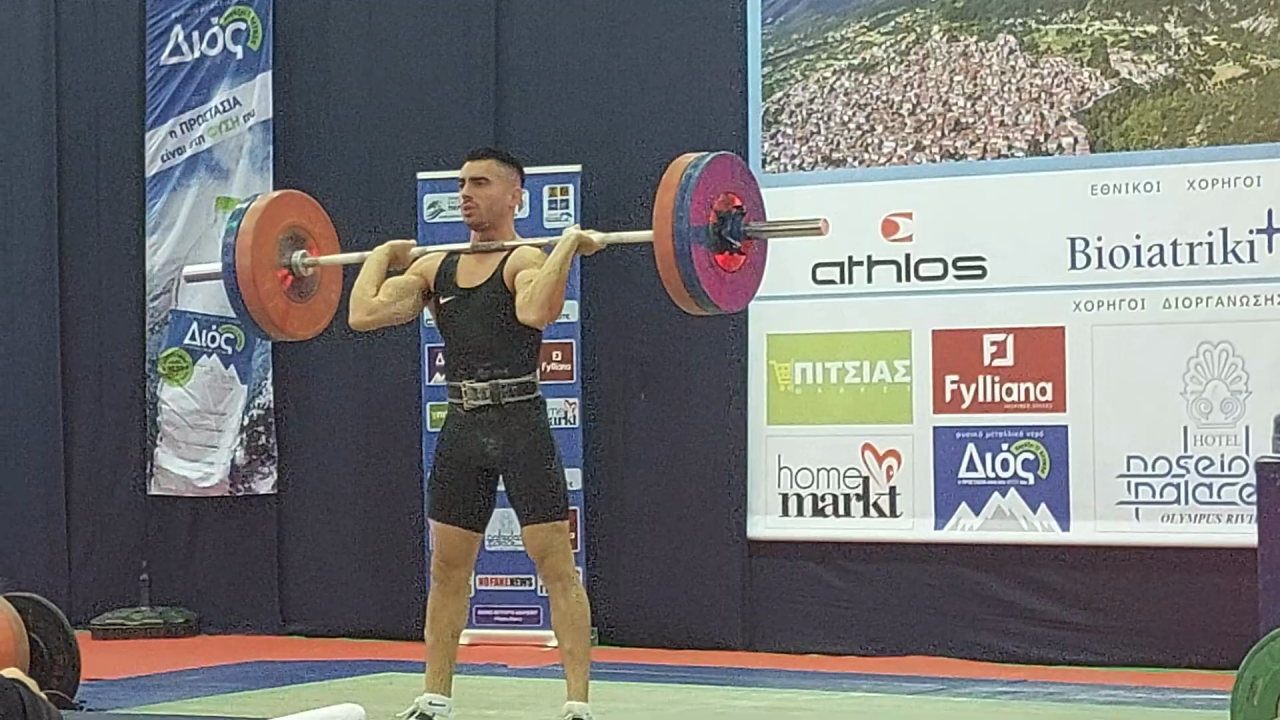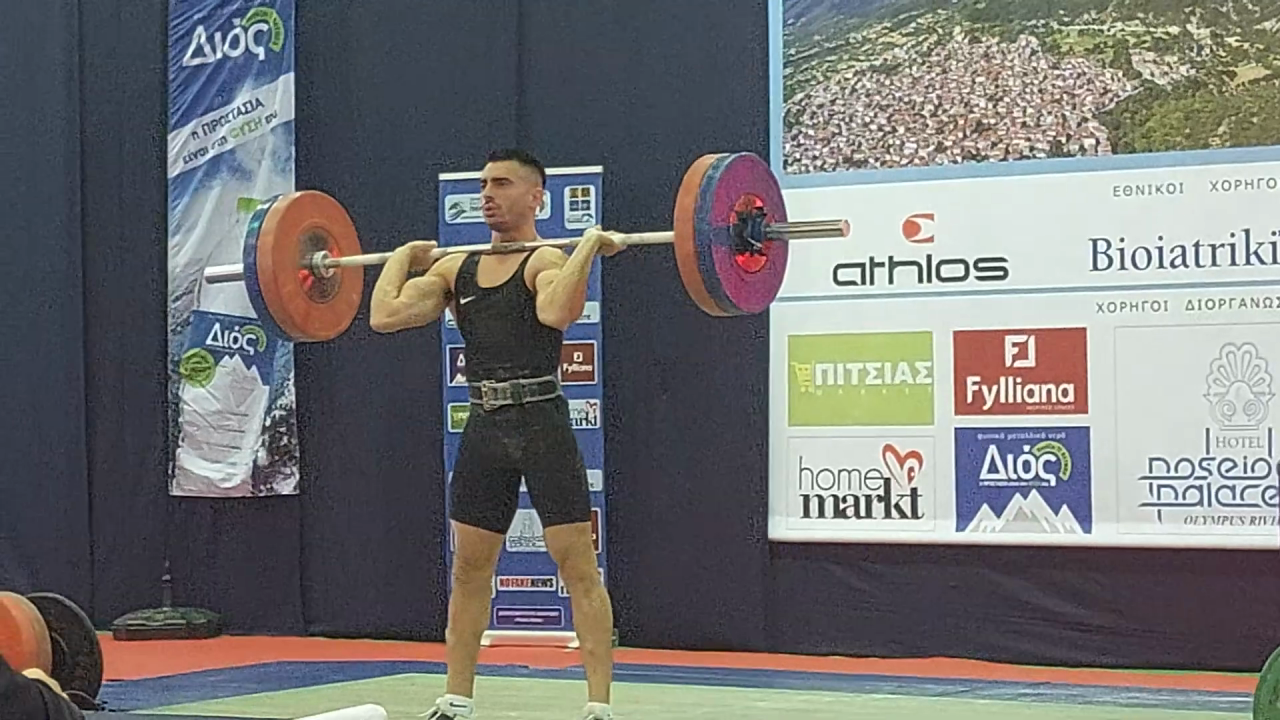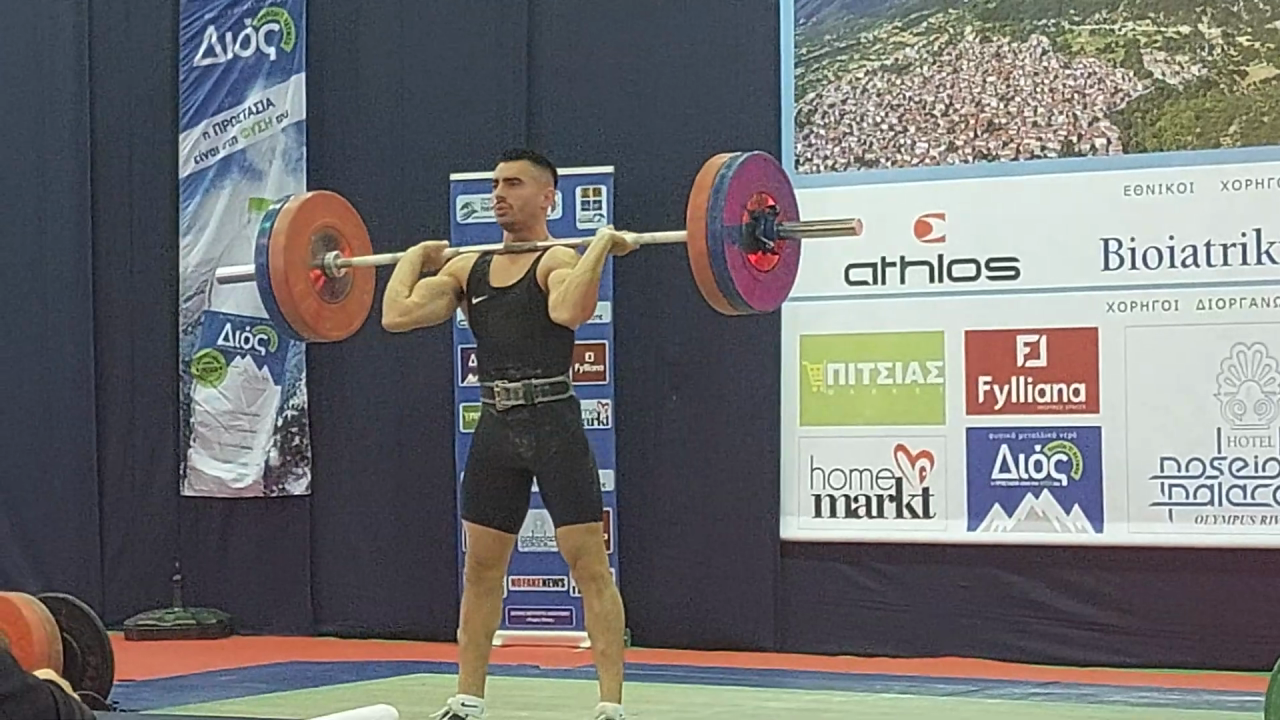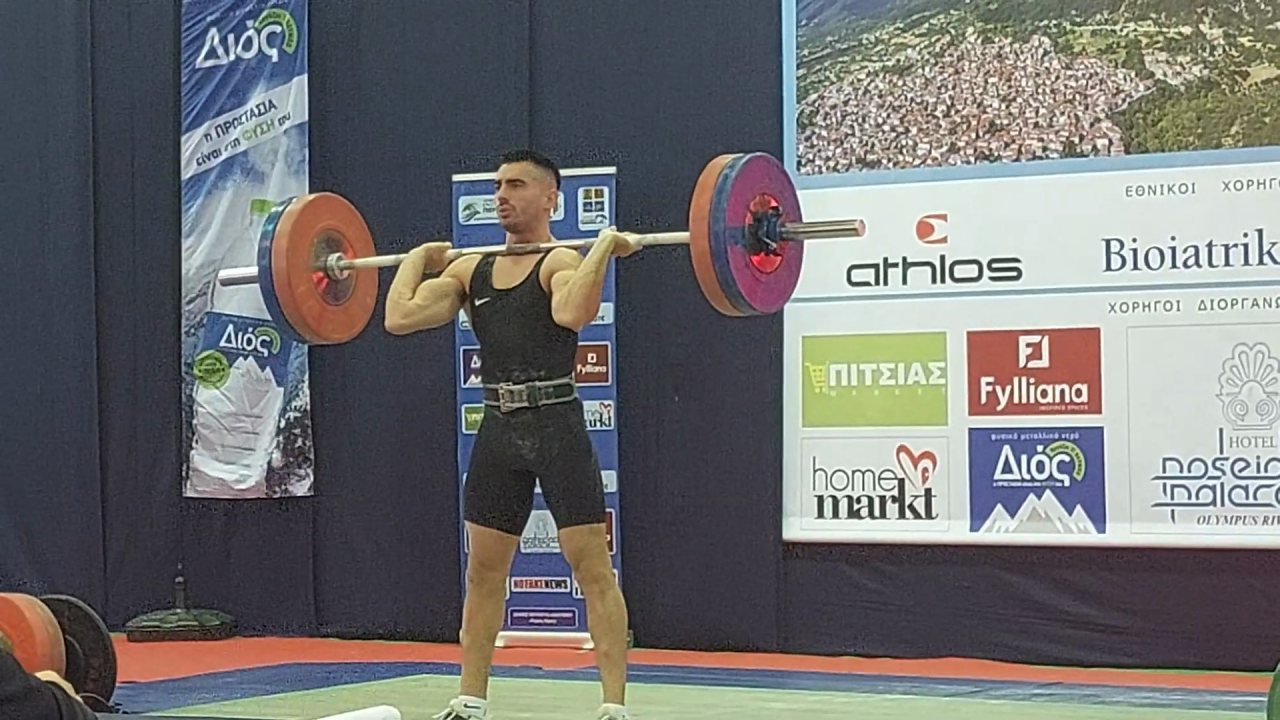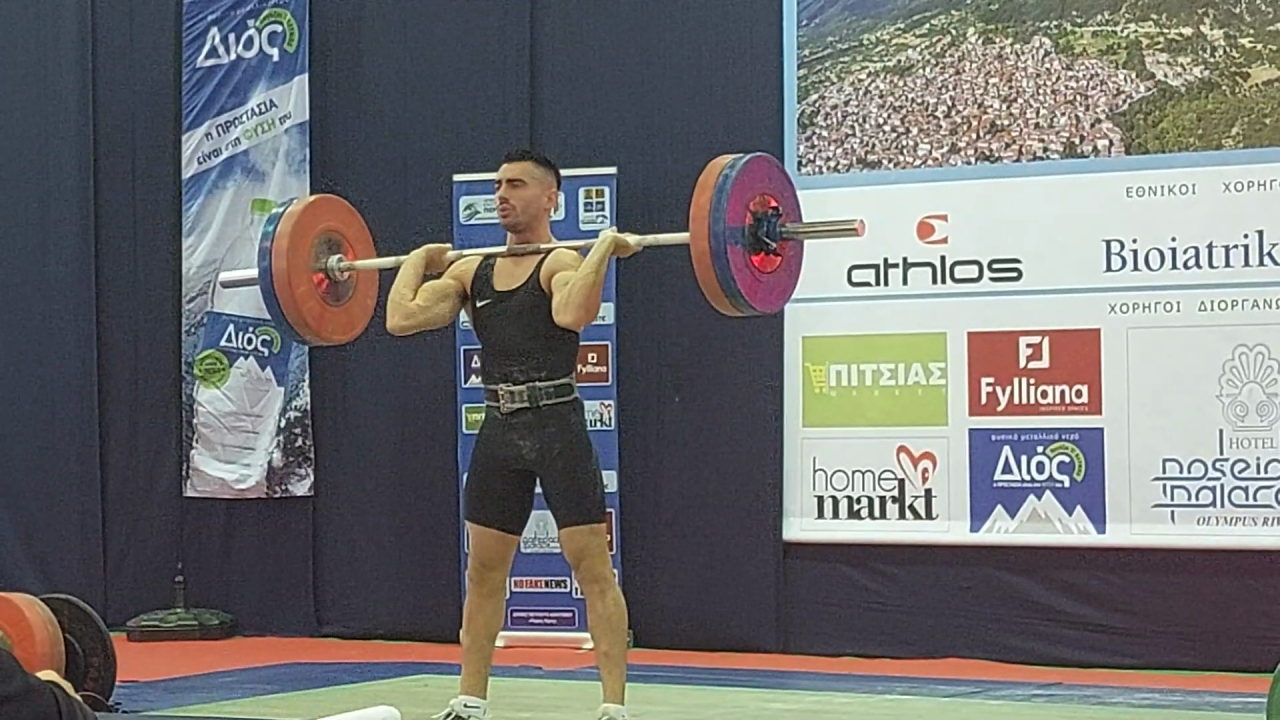
dt=0.3s
person 1, frame 1
left shoulder: (527, 260)
right shoulder: (433, 266)
left elbow: (534, 312)
right elbow: (363, 314)
left wrist: (568, 243)
right wrist: (380, 256)
left hip: (519, 422)
right hip: (461, 427)
left knee: (555, 564)
right knee: (446, 568)
person 1, frame 2
left shoulder: (549, 261)
right shoulder: (454, 269)
left elbow: (555, 313)
right elbow: (385, 316)
left wrist: (589, 246)
right wrist: (401, 258)
left hip: (540, 422)
right hip: (483, 427)
left knee: (577, 566)
right knee: (468, 569)
person 1, frame 3
left shoulder: (560, 260)
right shoulder: (467, 268)
left elbow: (568, 311)
right elbow: (397, 316)
left wrist: (602, 244)
right wrist: (414, 257)
left hip: (552, 422)
right hip: (495, 427)
left knee: (590, 566)
right knee: (480, 569)
person 1, frame 4
left shoulder: (563, 262)
right shoulder: (469, 270)
left elbow: (571, 314)
right elbow: (399, 318)
left wrist: (604, 246)
right wrist: (416, 259)
left hip: (555, 424)
right hip: (498, 429)
left knee: (592, 569)
right knee: (483, 571)
person 1, frame 5
left shoulder: (564, 263)
right shoulder: (470, 271)
left elbow: (571, 315)
right elbow: (401, 320)
left wrist: (604, 247)
right wrist: (416, 261)
left hip: (556, 425)
right hip: (498, 430)
left knee: (592, 568)
right knee: (483, 572)
